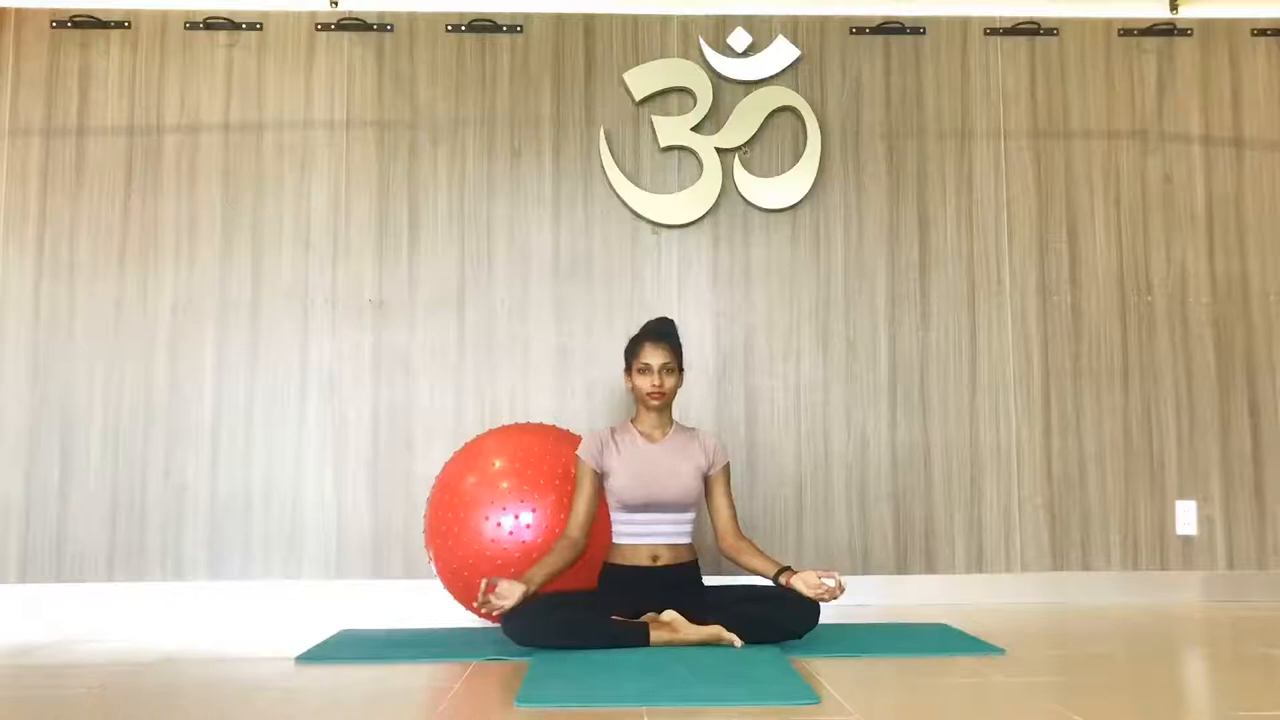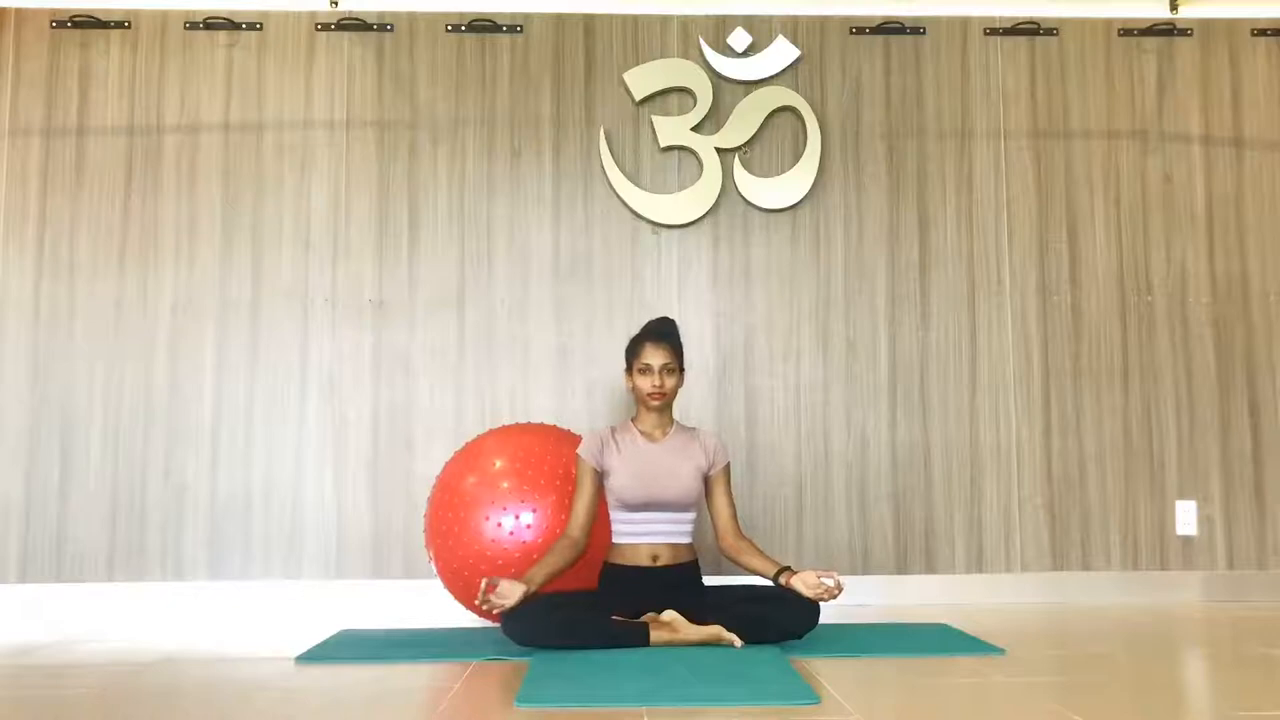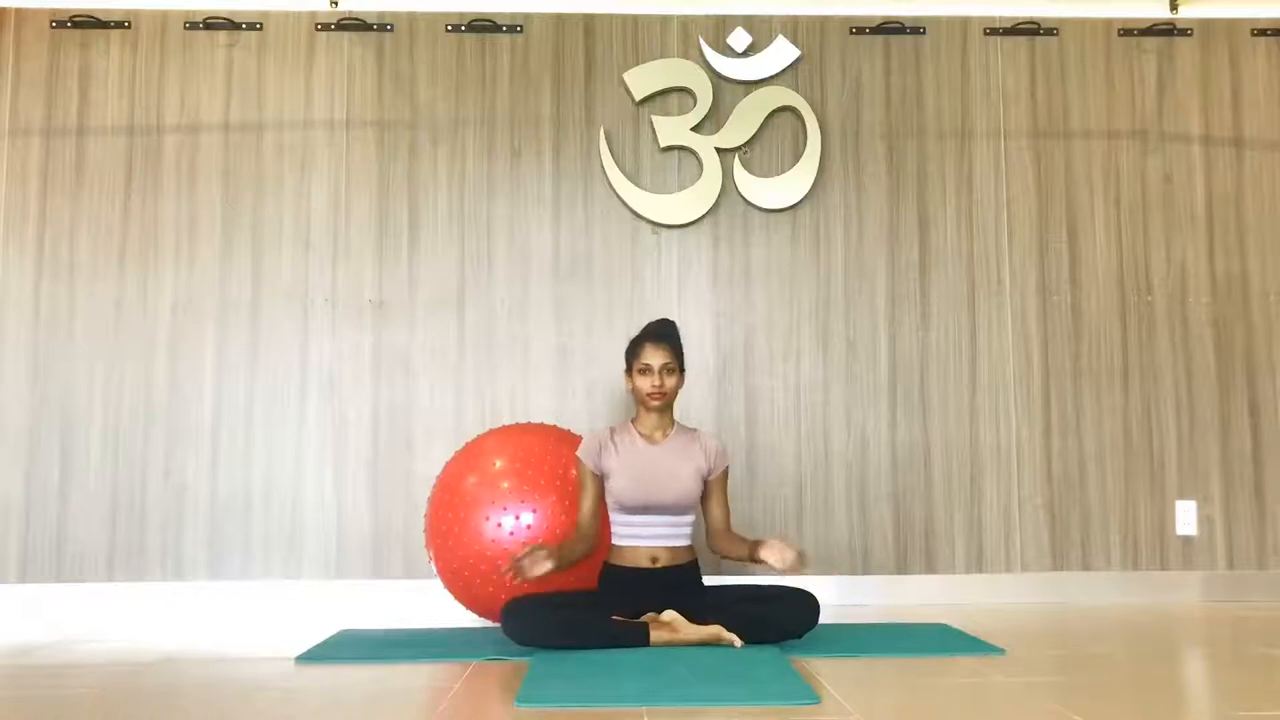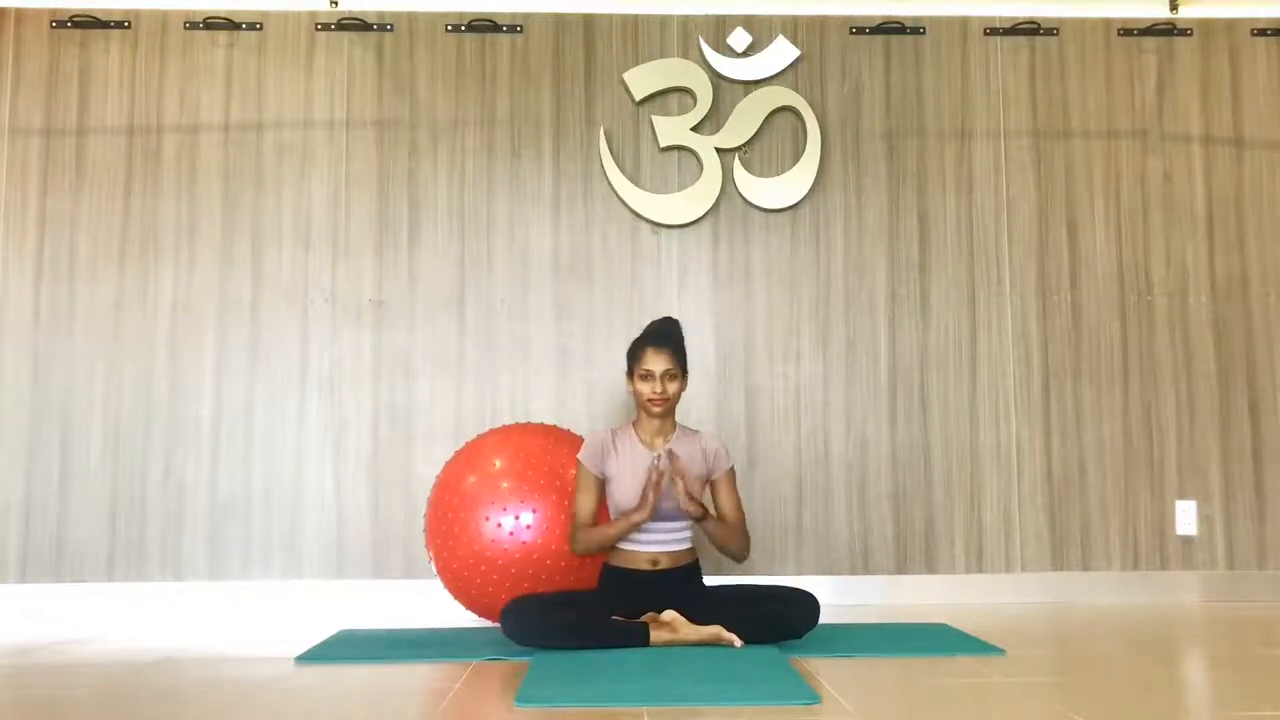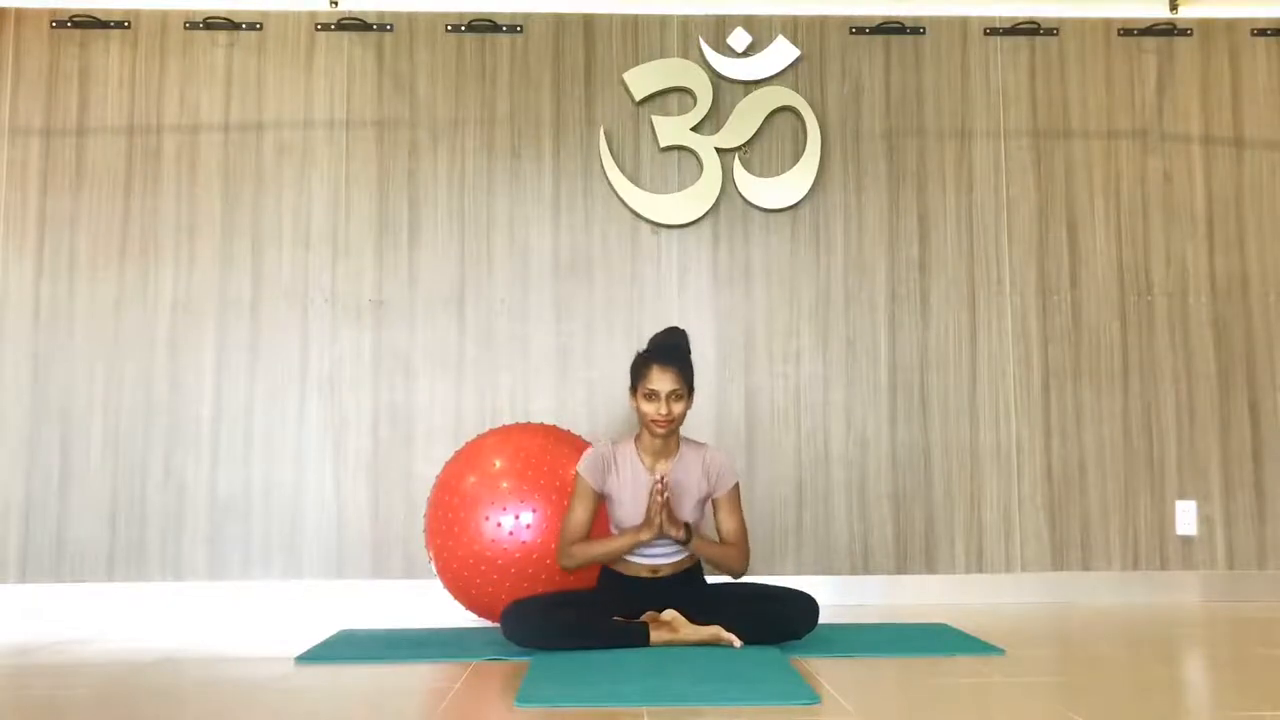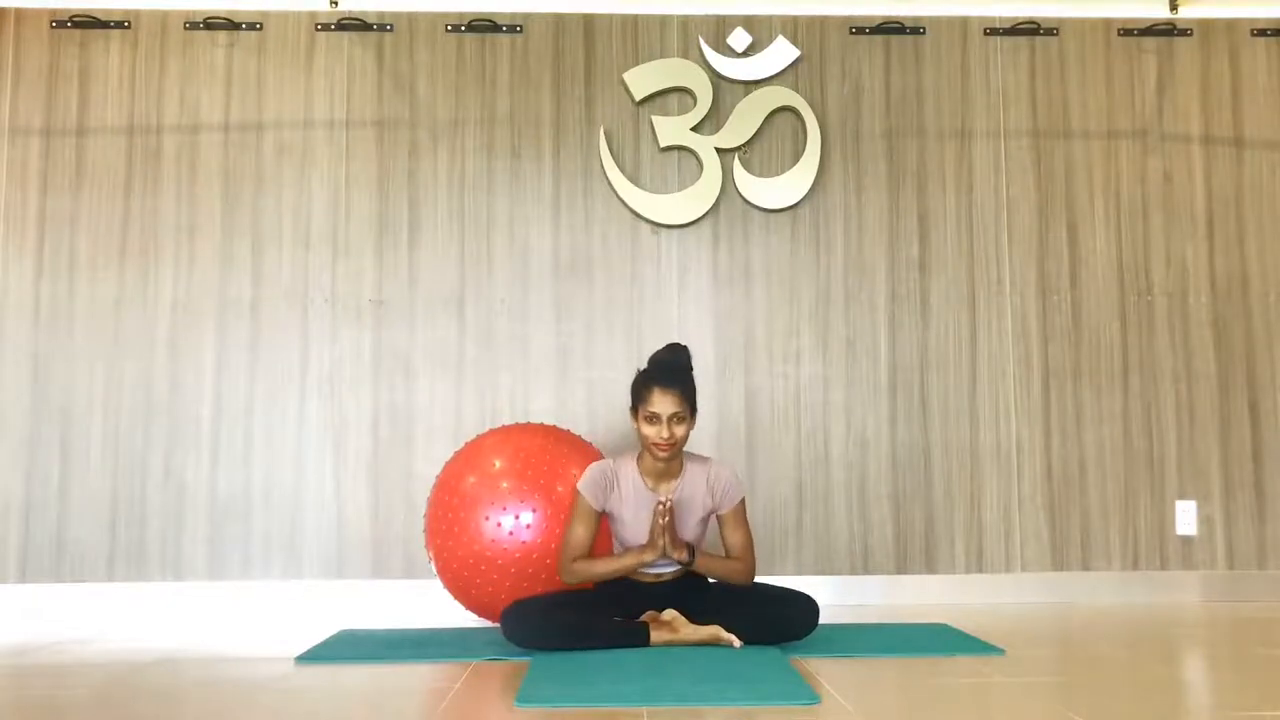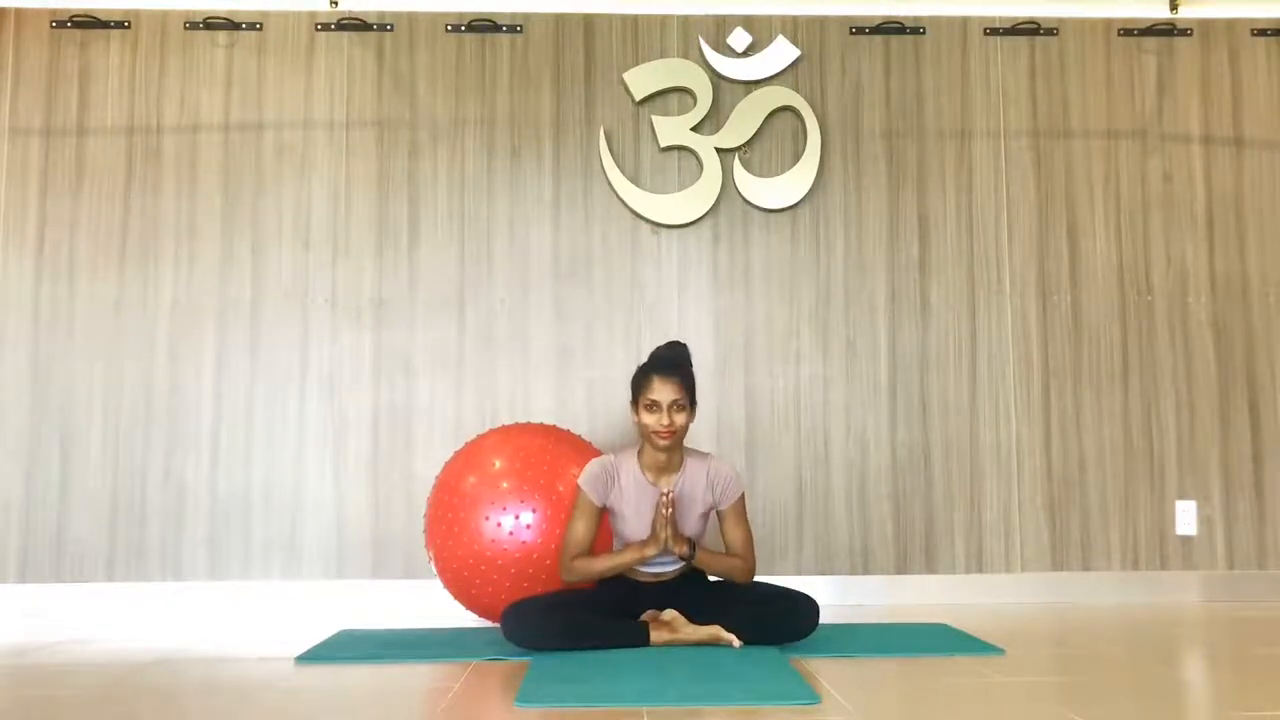
dt=0.4s
person 1, frame 1
left shoulder: (705, 446)
right shoulder: (600, 445)
left elbow: (730, 537)
right elbow: (574, 536)
left wrist: (787, 576)
right wrist: (526, 584)
left hip: (686, 588)
right hip: (618, 588)
left knee: (799, 608)
right knee: (520, 619)
right ankle: (678, 632)
person 1, frame 2
left shoulder: (706, 446)
right shoulder: (600, 444)
left elbow: (730, 537)
right elbow: (574, 536)
left wrist: (787, 576)
right wrist: (526, 584)
left hip: (687, 588)
right hip: (618, 588)
left knee: (799, 609)
right knee: (521, 619)
left ankle: (631, 630)
right ankle: (677, 632)
person 1, frame 3
left shoulder: (707, 447)
right shoulder: (599, 445)
left elbow: (719, 535)
right elbow: (585, 534)
left wrist: (758, 550)
right wrist: (553, 557)
left hip: (687, 588)
right hip: (618, 588)
left knee: (800, 607)
right knee: (519, 618)
left ankle: (641, 628)
right ankle: (675, 633)
person 1, frame 4
left shoulder: (708, 448)
right shoulder: (601, 445)
left elbow: (739, 549)
right elbow: (579, 542)
left wrist: (695, 508)
right wrist: (639, 512)
left hip: (687, 588)
right hip: (619, 588)
left knee: (802, 608)
right knee: (517, 617)
right ankle: (675, 632)
person 1, frame 5
left shoulder: (712, 463)
right shoulder: (601, 459)
left elbow: (738, 563)
right elbow: (568, 555)
left wrist: (680, 530)
right wrist: (643, 531)
left hip: (687, 591)
right hip: (618, 591)
left knee: (801, 609)
right knee: (519, 620)
left ankle: (633, 628)
right ankle: (671, 632)
person 1, frame 6
left shoulder: (718, 478)
right shoulder: (603, 476)
left elbow: (744, 571)
right elbow: (570, 569)
left wrist: (683, 552)
right wrist: (646, 552)
left hip: (689, 593)
right hip: (621, 595)
left knee: (801, 611)
right knee: (518, 620)
left ankle: (643, 628)
right ankle: (669, 632)
person 1, frame 7
left shoulder: (718, 475)
right shoulder: (603, 472)
left elbow: (744, 569)
right elbow: (571, 568)
left wrist: (684, 546)
right wrist: (647, 547)
left hip: (690, 592)
right hip: (621, 594)
left knee: (801, 611)
right knee: (519, 621)
left ankle: (644, 627)
right ankle: (668, 633)
